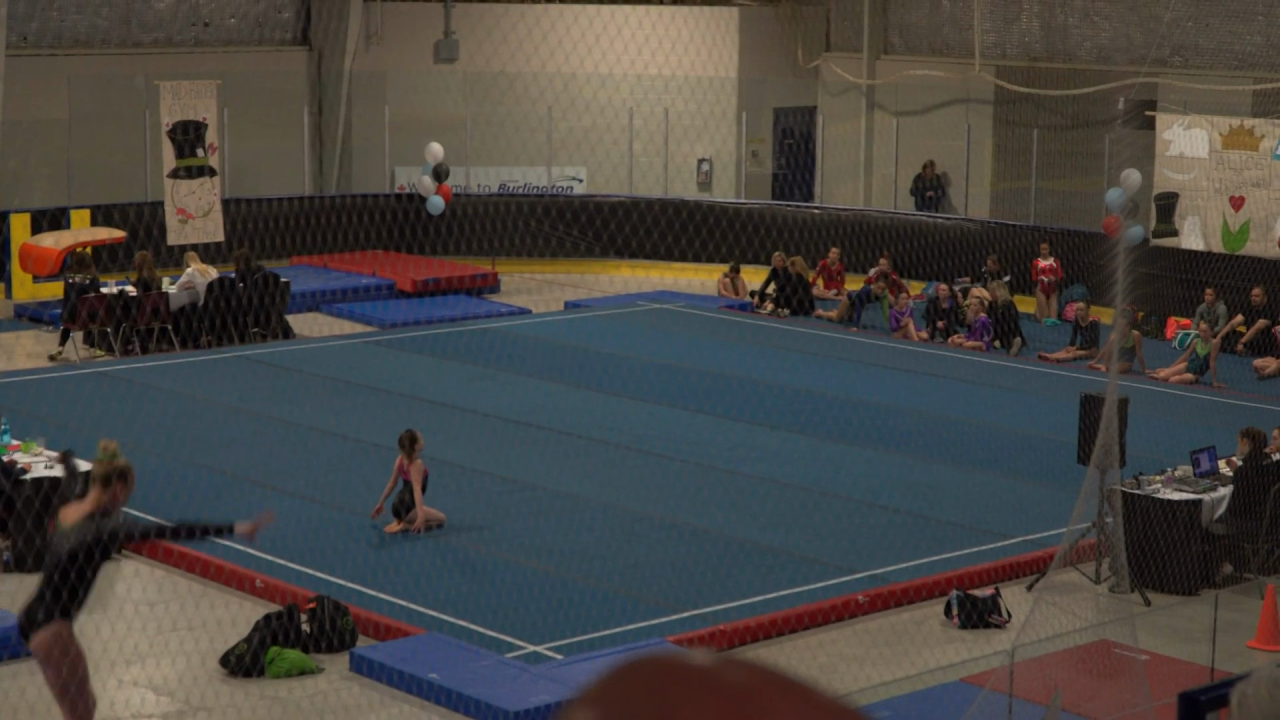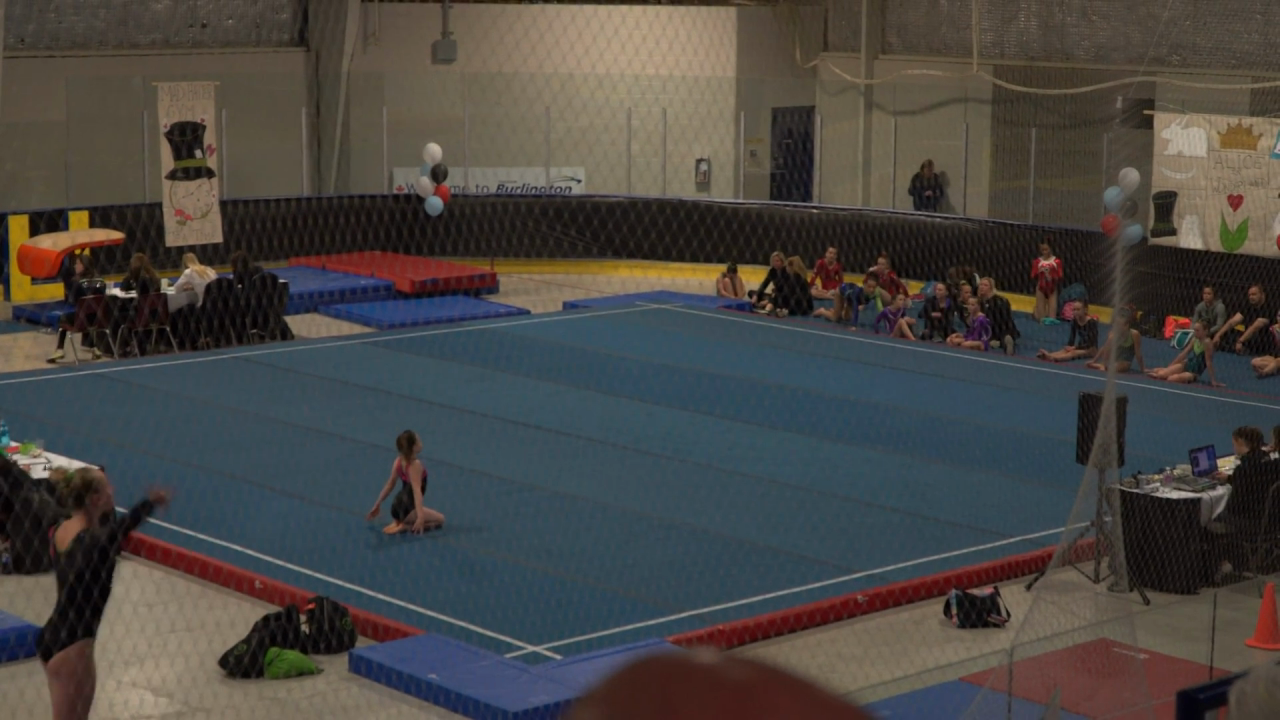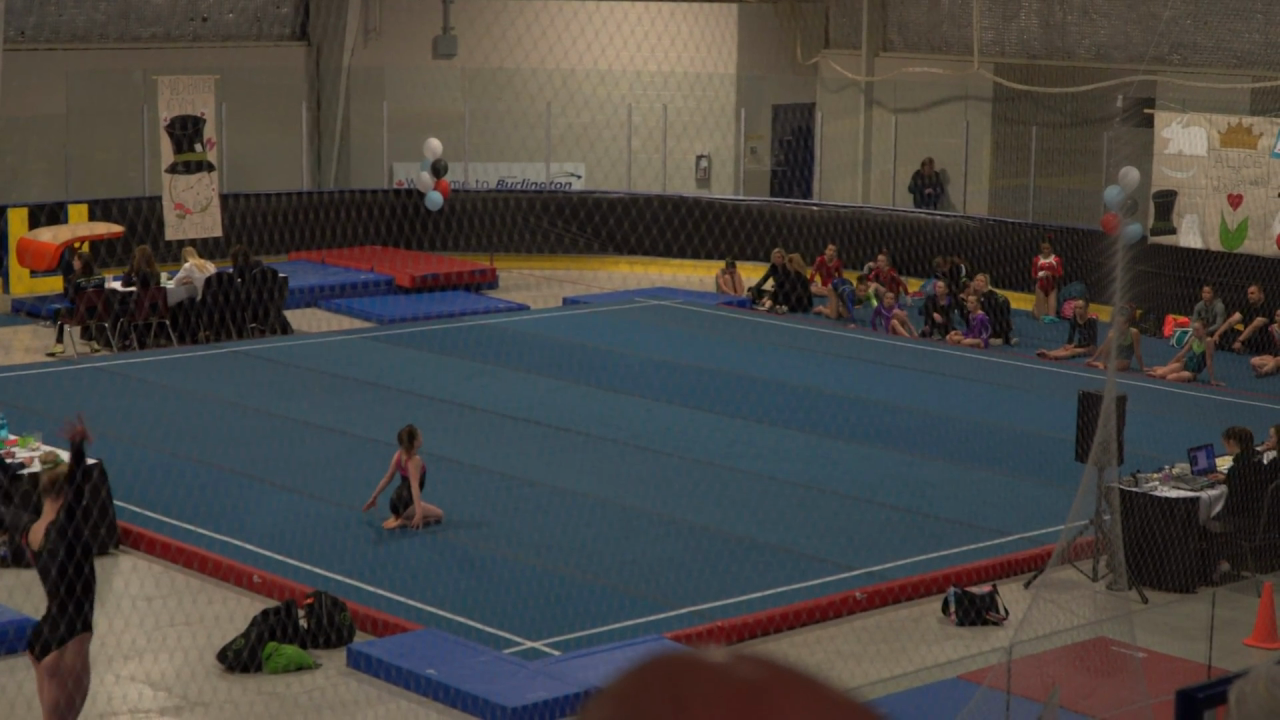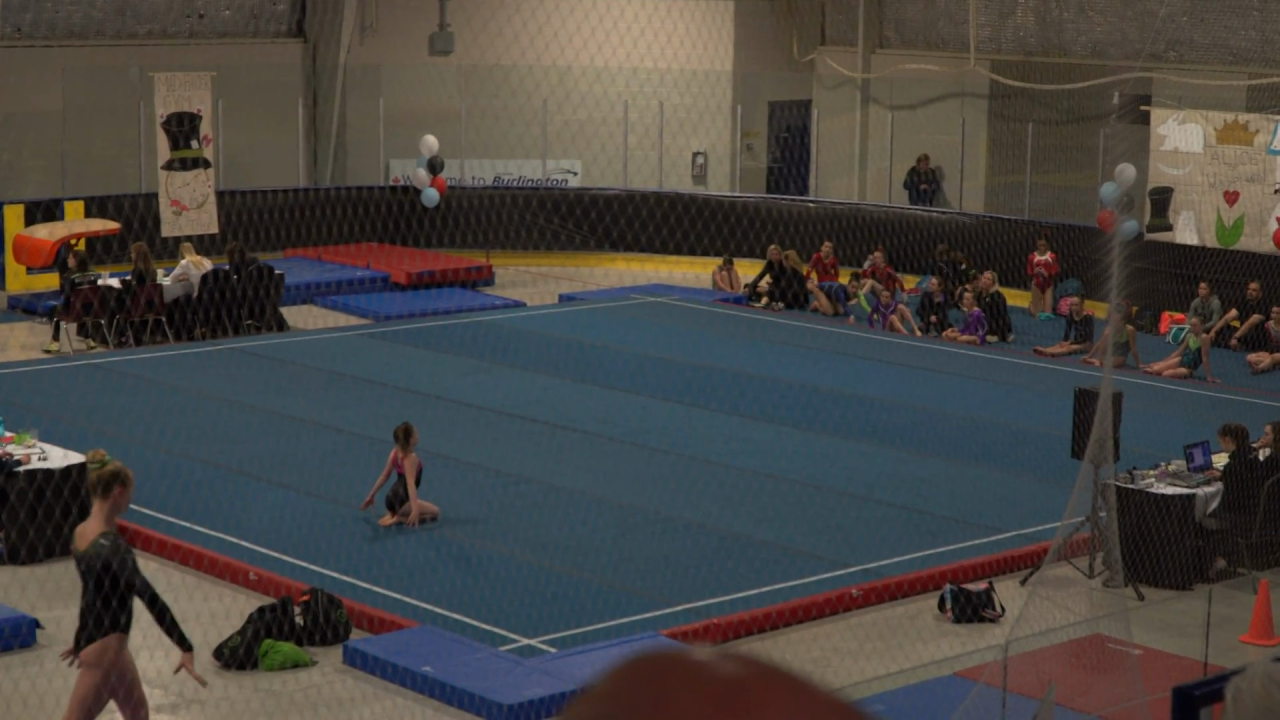
dt=0.7s
person 1, frame 1
left shoulder: (68, 510)
right shoulder: (103, 525)
right elbow: (171, 532)
right wrist: (234, 530)
left hip: (36, 619)
right hip: (50, 631)
person 1, frame 2
left shoulder: (61, 530)
right shoulder: (92, 539)
right elbow: (125, 524)
right wrist: (152, 501)
left hip: (52, 639)
right hip: (70, 646)
person 1, frame 3
left shoulder: (34, 532)
right shoulder: (60, 531)
right elbow: (76, 488)
right wrist: (79, 446)
left hip: (43, 640)
right hip: (67, 646)
person 1, frame 4
left shoulder: (82, 533)
right shoulder: (111, 546)
right elbow: (149, 597)
right wrist: (186, 649)
left hip: (94, 637)
right hip: (105, 647)
